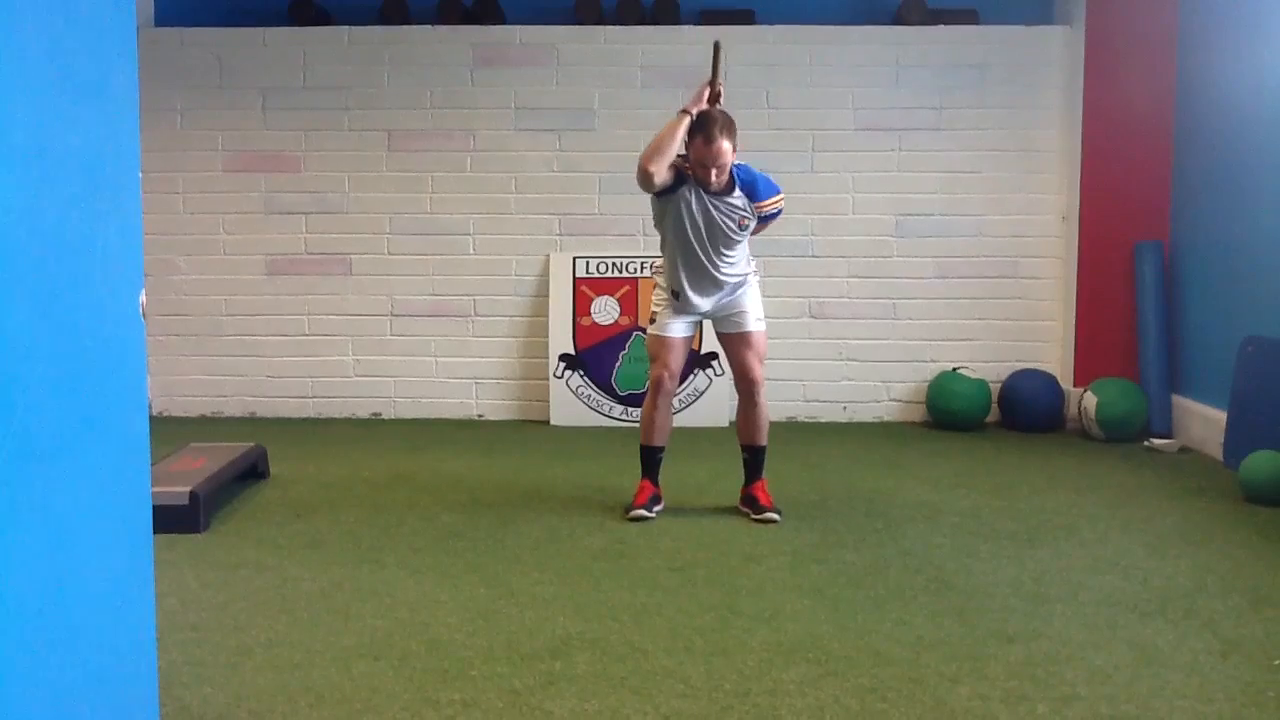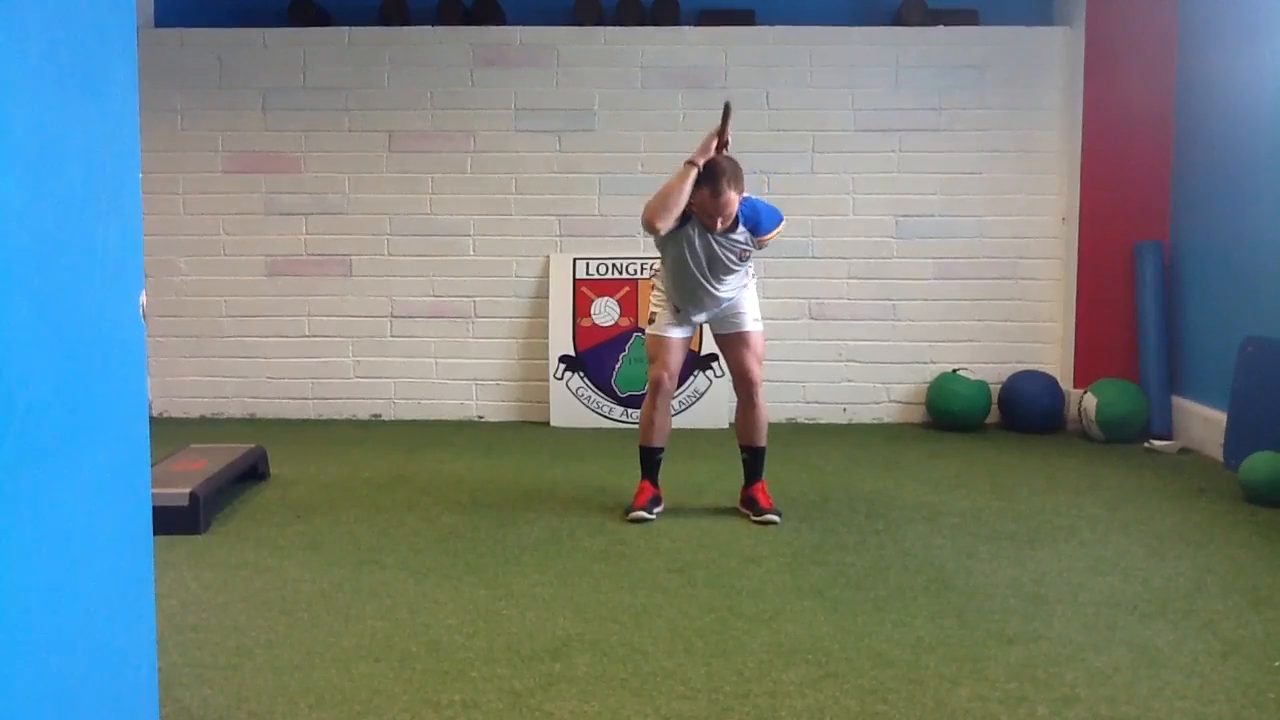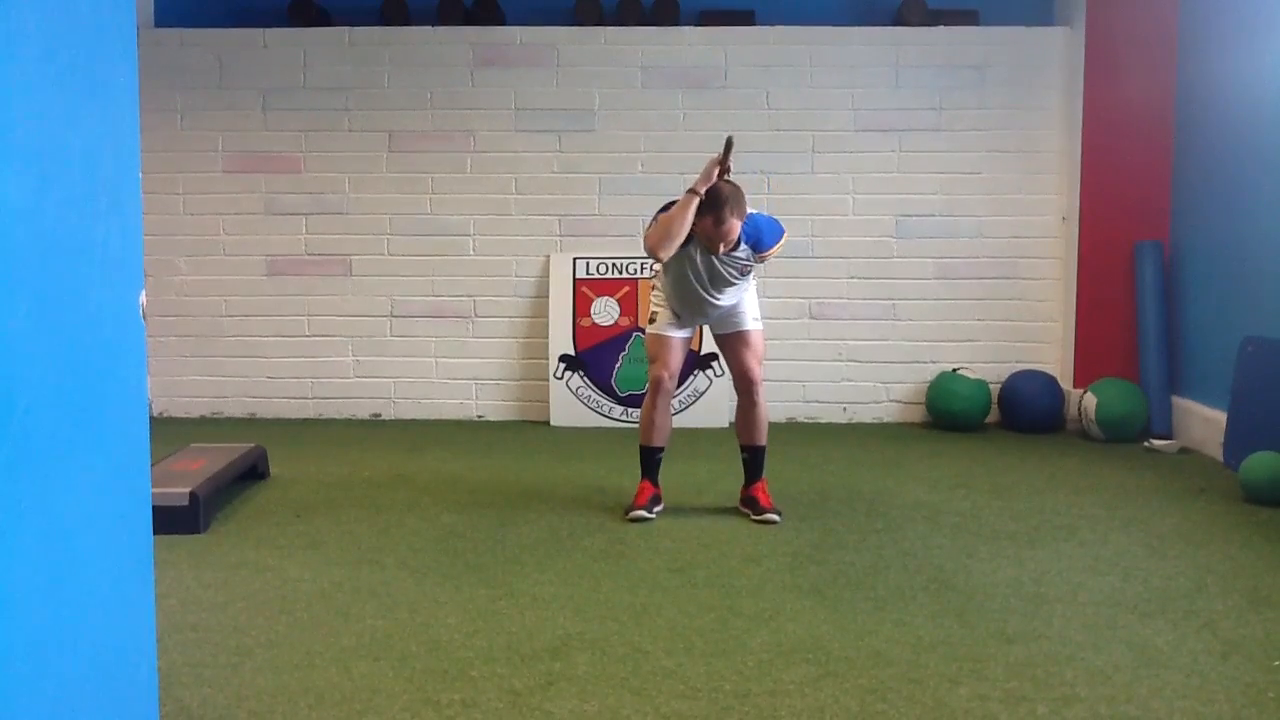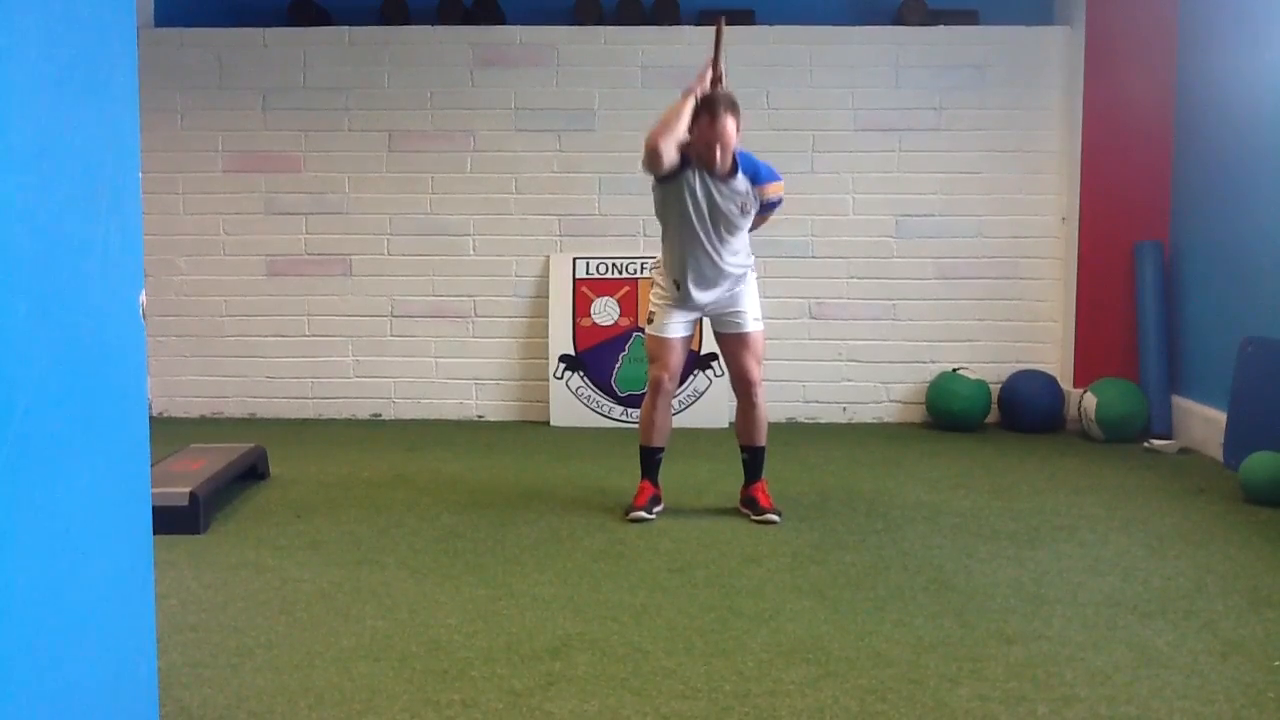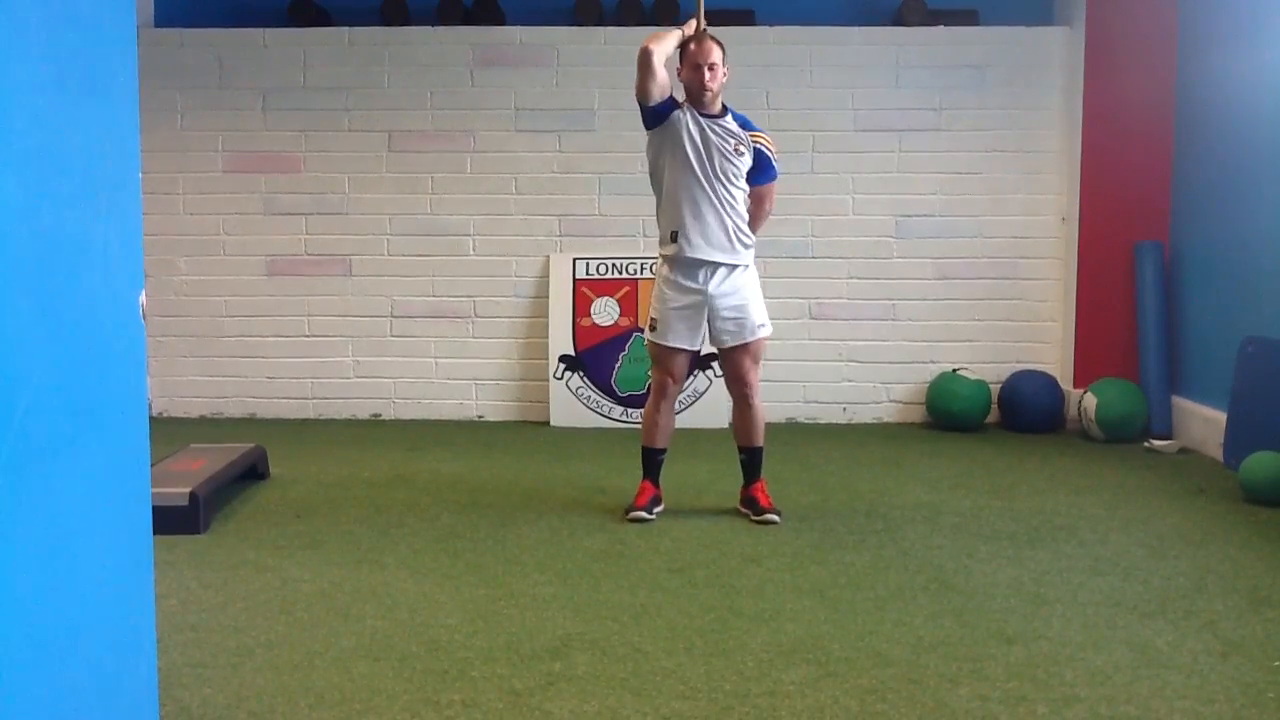
dt=0.4s
person 1, frame 1
left shoulder: (757, 188)
right shoulder: (672, 178)
right elbow: (647, 169)
right wrist: (689, 111)
left hip: (735, 288)
right hip: (677, 290)
left knee: (752, 381)
right knee: (662, 381)
left ankle: (754, 486)
right ankle: (649, 485)
person 1, frame 2
left shoulder: (759, 218)
right shoulder: (675, 209)
right elbow: (653, 223)
right wrist: (695, 162)
left hip: (733, 296)
right hip: (675, 296)
left knee: (751, 381)
right knee: (661, 381)
left ankle: (754, 488)
right ankle: (648, 487)
person 1, frame 3
left shoulder: (761, 232)
right shoulder: (677, 219)
right elbow: (657, 250)
right wrist: (698, 189)
left hip: (734, 301)
right hip: (676, 300)
left knee: (751, 382)
right knee: (661, 382)
left ankle: (754, 488)
right ankle: (648, 487)
person 1, frame 4
left shoulder: (758, 176)
right shoulder: (674, 163)
right elbow: (655, 147)
right wrist: (693, 93)
left hip: (734, 287)
right hip: (676, 288)
left knee: (750, 384)
right knee: (661, 383)
left ankle: (754, 487)
right ankle: (649, 486)
person 1, frame 5
left shoulder: (750, 135)
right shoulder: (666, 118)
left elbow: (764, 200)
right elbow: (649, 56)
right wrist: (683, 32)
left hip: (737, 274)
right hip: (678, 274)
left knee: (746, 386)
right knee: (665, 385)
left ankle: (753, 488)
right ankle: (650, 486)
